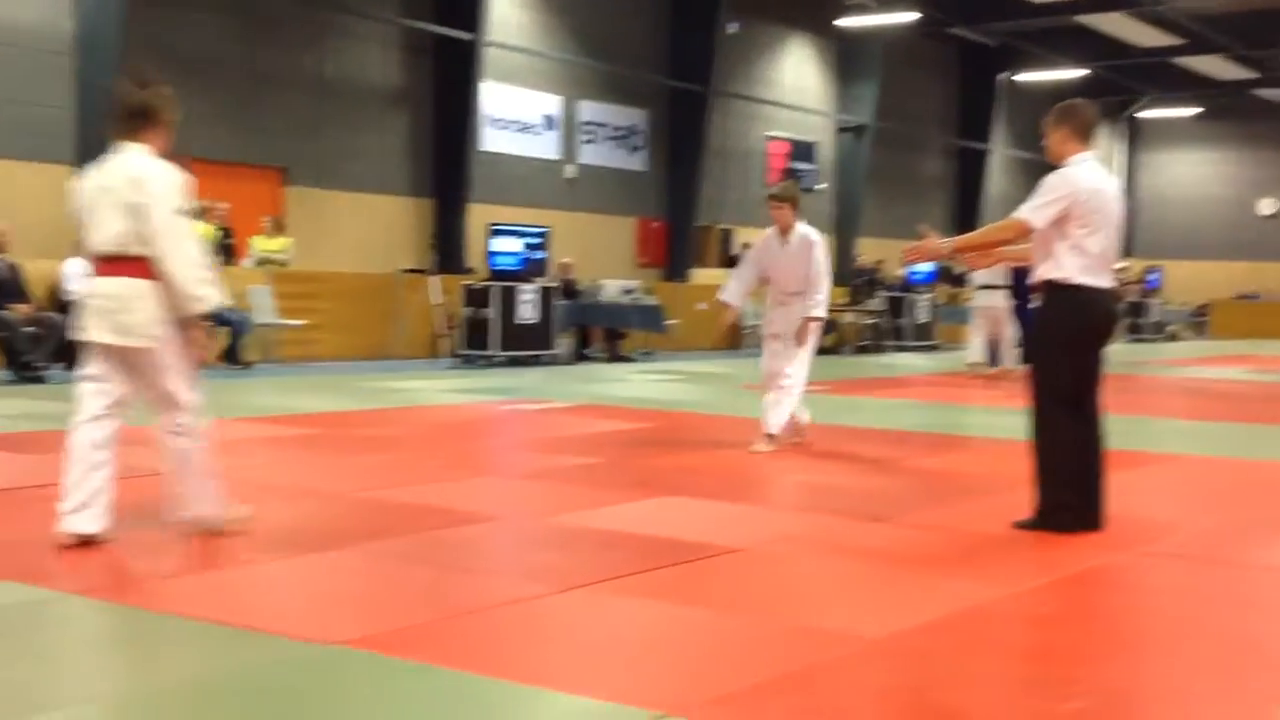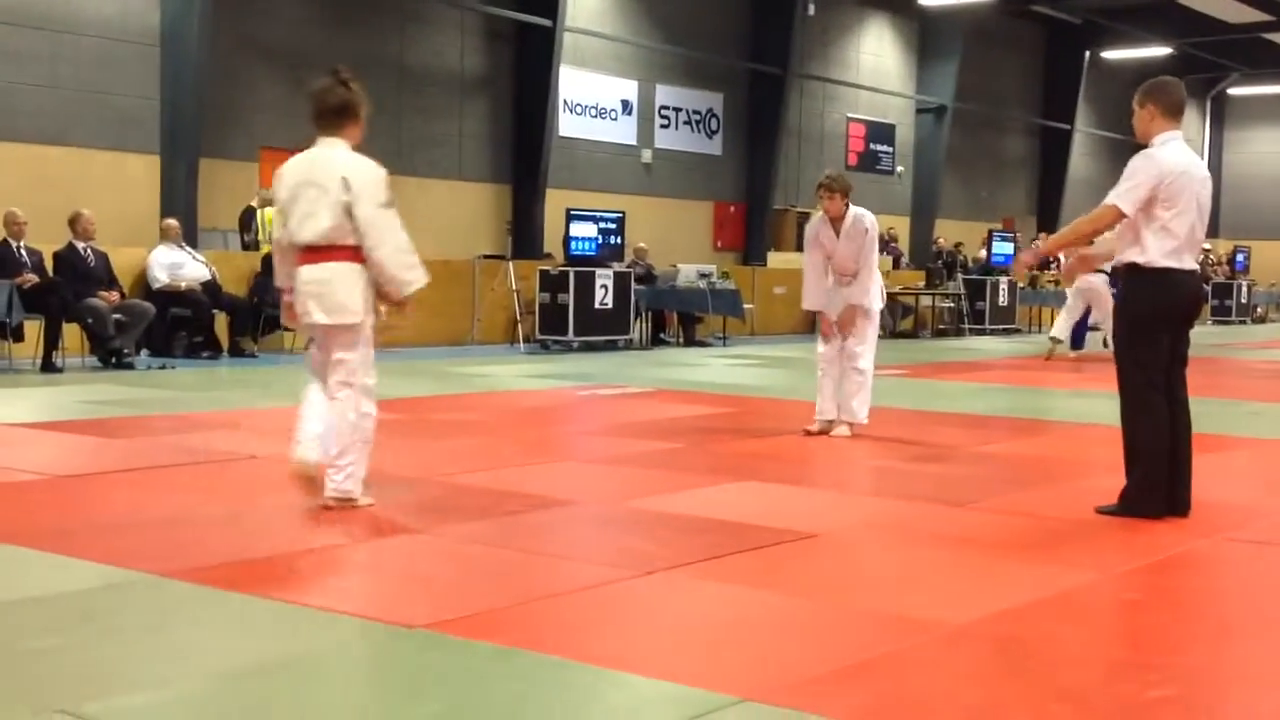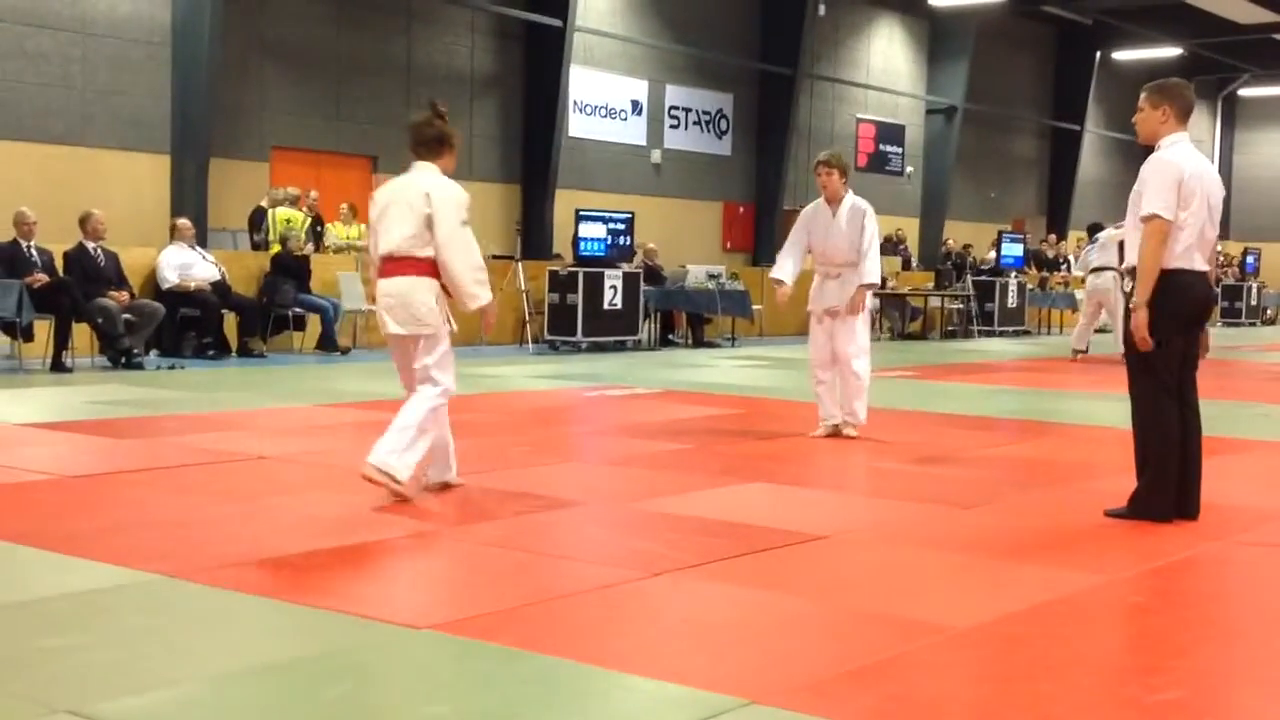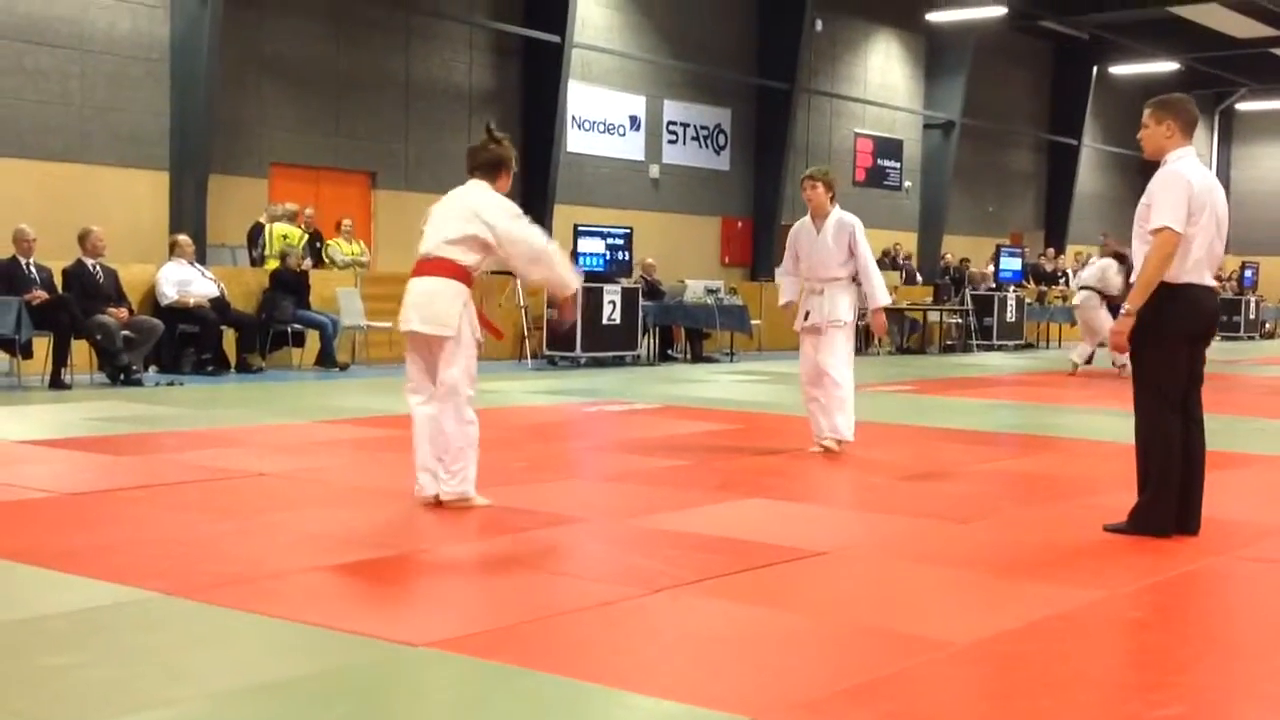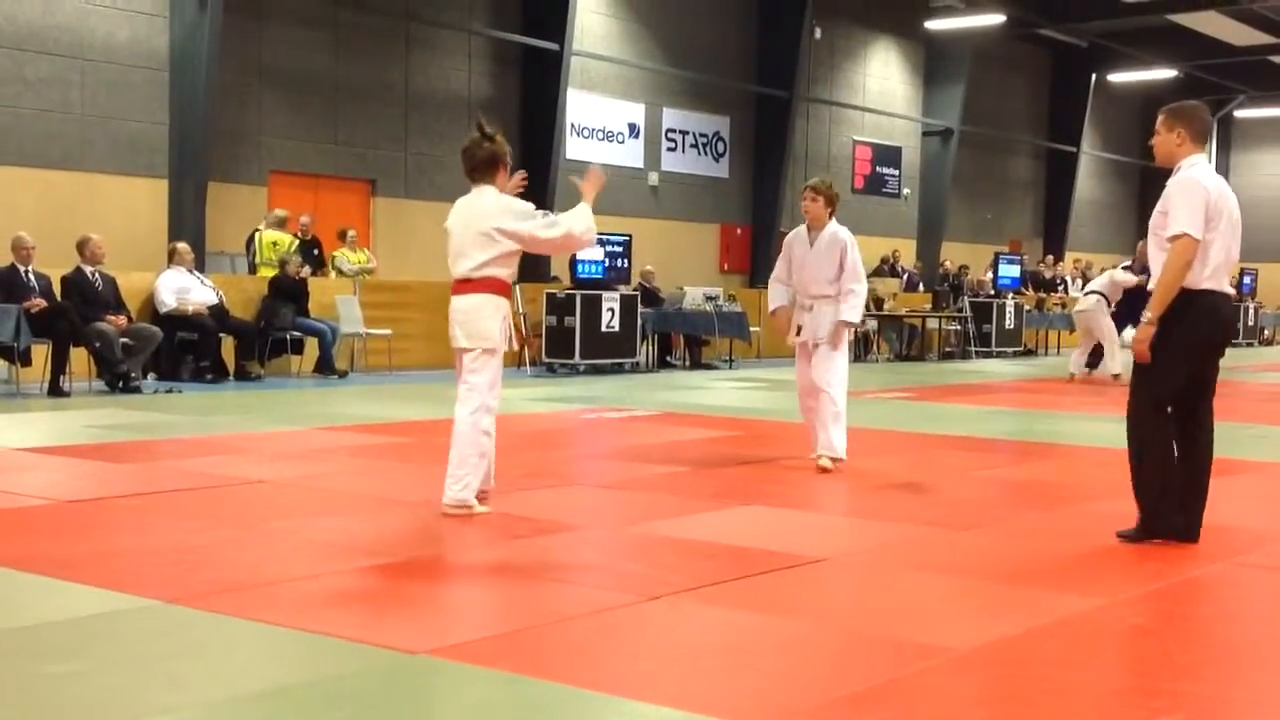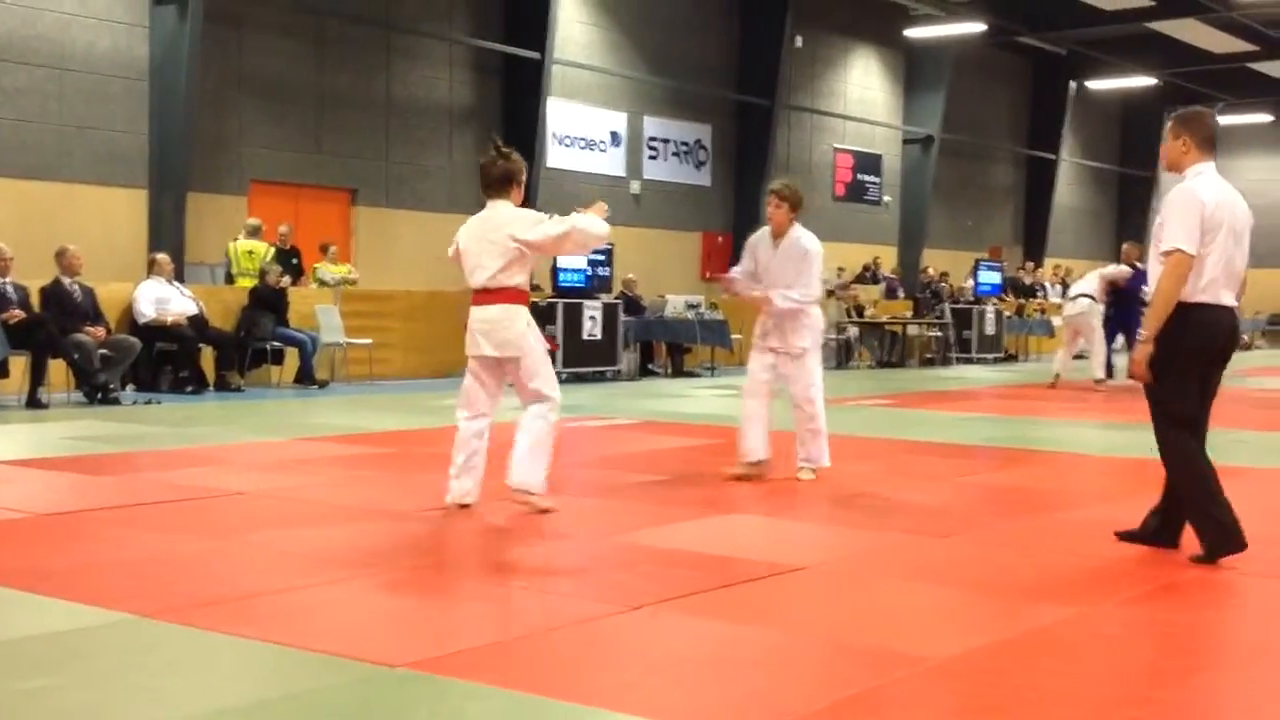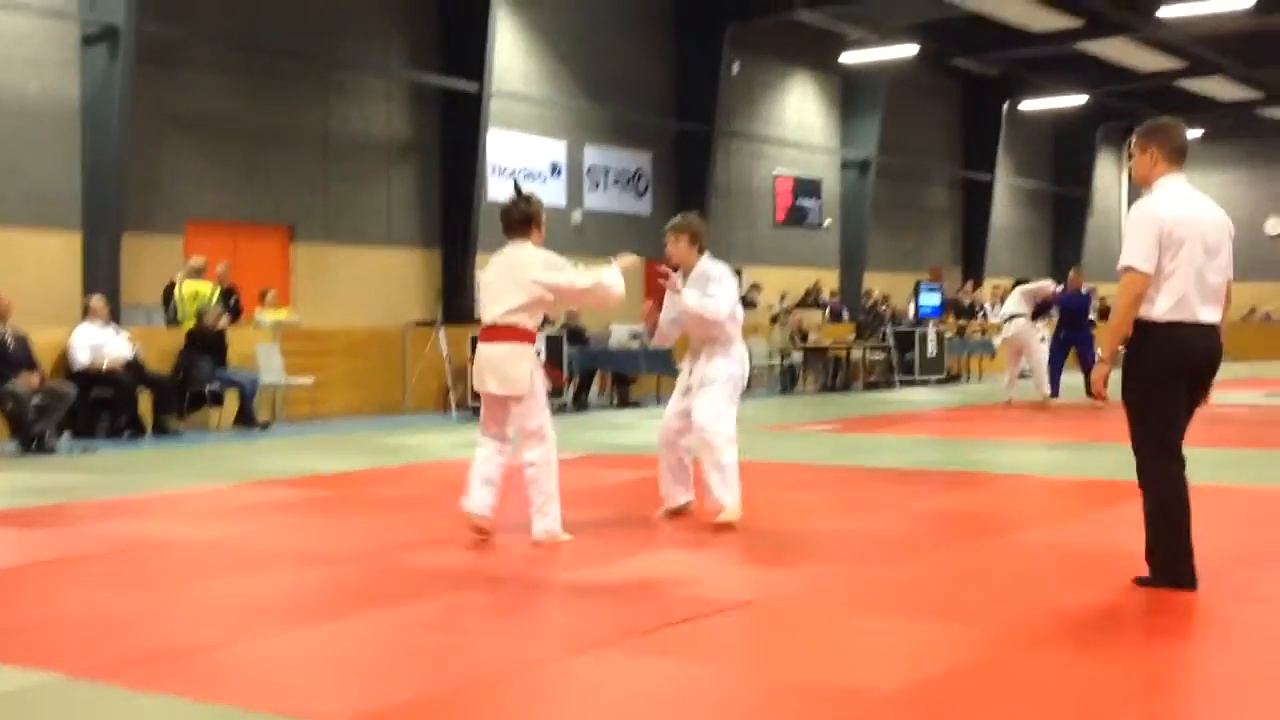
dt=0.4s
person 1, frame 1
left shoulder: (1068, 179)
right shoulder: (1106, 183)
left elbow: (1014, 228)
left wrist: (947, 247)
right wrist: (1001, 255)
left hip: (1068, 302)
right hip: (1095, 300)
left knee: (1053, 407)
right knee: (1080, 405)
left ankle: (1058, 510)
right ankle: (1084, 508)
person 1, frame 2
left shoulder: (1154, 160)
right shoulder: (1194, 165)
left elbow: (1104, 218)
left wrist: (1041, 250)
right wrist: (1098, 256)
left hip: (1152, 286)
right hip: (1182, 284)
left knee: (1142, 391)
right knee: (1170, 389)
left ankle: (1145, 496)
right ankle: (1173, 495)
person 1, frame 3
left shoulder: (1164, 162)
right shoulder: (1206, 168)
left elbow: (1157, 236)
right elbow: (1204, 243)
left wrist: (1139, 304)
right wrist: (1201, 318)
left hip: (1166, 288)
right hip: (1195, 288)
left knee: (1153, 395)
right knee: (1181, 393)
left ankle: (1155, 500)
right ankle: (1182, 499)
person 1, frame 4
left shoulder: (1173, 175)
right shoulder: (1209, 180)
left elbow: (1164, 248)
left wrist: (1128, 311)
left hip: (1170, 302)
right hip: (1201, 300)
left knee: (1157, 409)
right knee: (1185, 408)
left ankle: (1155, 514)
right ankle: (1183, 514)
person 1, frame 5
left shoulder: (1187, 182)
right shoulder: (1220, 186)
left elbow: (1183, 256)
left wrist: (1149, 318)
left hip: (1189, 309)
right hip: (1216, 308)
left knee: (1147, 411)
right knee: (1193, 415)
left ankle: (1159, 517)
right ankle: (1183, 520)
person 1, frame 6
left shoulder: (1187, 193)
right shoulder: (1234, 198)
left elbow: (1177, 269)
right elbow: (1238, 276)
left wrist: (1146, 336)
left hip: (1187, 322)
right hip: (1222, 322)
left knee: (1175, 430)
right knee: (1187, 427)
left ankle: (1220, 529)
right ankle: (1164, 525)
person 1, frame 7
left shoulder: (1149, 209)
right shoulder: (1214, 212)
left elbow: (1133, 290)
right elbow: (1224, 290)
left wrist: (1104, 357)
left hip: (1161, 341)
right hip: (1204, 342)
left knee: (1158, 456)
right knee: (1163, 449)
left ankle: (1173, 567)
right ankle: (1169, 558)
person 2, frame 1
left shoulder: (91, 177)
right shoulder: (159, 175)
left elbow: (97, 242)
right elbow: (178, 249)
right wrist: (195, 314)
left hip: (100, 296)
right hip: (143, 299)
left knee: (97, 409)
right knee: (181, 406)
left ankle: (78, 518)
right ankle: (206, 509)
person 2, frame 2
left shoulder: (290, 169)
right shoulder: (361, 170)
left elbow: (283, 237)
right elbow: (384, 237)
left wrist: (287, 289)
right wrist: (406, 288)
left hip: (309, 280)
right hip: (345, 280)
left knee: (324, 377)
right knee: (352, 387)
left ankle: (312, 455)
right ankle: (343, 486)
person 2, frame 3
left shoulder: (386, 190)
right shoulder: (444, 190)
right elbow: (457, 252)
right wrist: (481, 301)
left hip: (389, 288)
right hip: (419, 289)
left knee: (422, 383)
right knee: (436, 386)
left ankle: (439, 469)
right ankle: (387, 462)
person 2, frame 4
left shoulder: (451, 200)
right shoulder: (496, 205)
right elbow: (535, 251)
right wrist: (569, 289)
left hip: (418, 292)
right hip: (448, 296)
left knee: (424, 394)
right knee: (455, 396)
left ankle: (430, 484)
right ankle: (456, 487)
person 2, frame 5
left shoulder: (461, 208)
right shoulder: (509, 211)
right elbow: (570, 233)
right wrist: (588, 198)
left hip: (464, 304)
right hip: (487, 307)
left knee: (473, 400)
right knee: (477, 403)
left ankle: (477, 483)
right ankle: (459, 495)
person 2, frame 6
left shoulder: (471, 226)
right shoulder: (522, 220)
right elbow: (582, 233)
right wrist: (594, 215)
left hip: (480, 316)
right hip: (510, 316)
left knee: (475, 408)
right knee: (544, 400)
left ankle: (460, 490)
right ankle: (526, 483)
person 2, frame 7
left shoulder: (494, 264)
right shoulder: (541, 261)
right elbow: (594, 285)
right wrist: (618, 267)
left hip: (488, 351)
right hip: (516, 355)
left knee: (493, 438)
right knee: (537, 442)
left ankle: (478, 508)
right ankle: (546, 526)
person 3, frame 1
left shoulder: (811, 239)
right shoulder: (766, 240)
left elbow: (818, 283)
right elbow: (747, 272)
left wrist: (810, 319)
right wrist: (731, 306)
left hip: (801, 312)
right hip: (776, 310)
left knee: (788, 374)
right knee: (772, 372)
left ankle: (771, 433)
right ankle: (796, 420)
person 3, frame 2
left shoulder: (865, 222)
right shoulder: (815, 227)
left elbow: (867, 269)
right elbow: (814, 271)
left wrist: (853, 308)
right wrist: (820, 312)
left hip: (864, 293)
right hip: (835, 290)
left knee: (857, 357)
right knee: (827, 355)
left ankle: (848, 418)
right ankle: (826, 417)
person 3, frame 3
left shoulder: (861, 210)
right shoulder: (810, 213)
left elbow: (870, 252)
right elbow: (794, 248)
left wrist: (862, 288)
right wrist: (783, 281)
left hip: (853, 287)
right hip: (822, 287)
left knee: (851, 356)
right knee: (821, 358)
left ankle: (851, 419)
right ankle: (830, 420)
person 3, frame 4
left shoulder: (848, 224)
right shoulder: (798, 229)
left elbow: (867, 266)
right elbow: (789, 272)
left wrist: (877, 308)
right wrist: (791, 302)
left hip: (838, 302)
right hip: (810, 304)
left knee: (834, 368)
right knee: (810, 375)
left ankle: (836, 434)
right ankle: (822, 435)
person 3, frame 5
left shoulder: (842, 239)
right shoulder: (793, 239)
left elbow: (855, 285)
right elbow: (779, 280)
left wrist: (844, 322)
right wrist: (780, 309)
left hip: (831, 317)
right hip: (803, 317)
left knee: (828, 384)
right knee: (806, 387)
left ankle: (830, 452)
right ankle: (822, 445)
person 3, frame 6
left shoulder: (807, 244)
right shoulder: (758, 241)
left elbow: (808, 293)
right elbow: (744, 274)
left wrist: (768, 298)
right wrist: (733, 282)
left hip: (800, 325)
right hip: (768, 323)
left knee: (806, 397)
right knee: (754, 389)
left ankle: (811, 461)
right ankle: (753, 458)
person 3, frame 7
left shoulder: (717, 273)
right shoulder: (676, 282)
left elbow: (719, 311)
right elbow: (667, 335)
left wrist: (683, 295)
right wrist: (654, 323)
left hip: (724, 358)
right hip: (695, 360)
left knee: (707, 425)
right knee: (671, 430)
left ankle: (728, 503)
right ankle: (677, 498)
